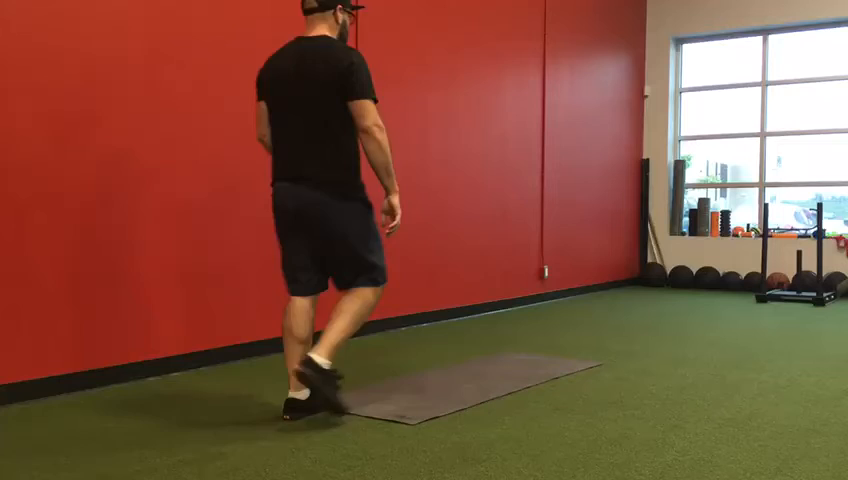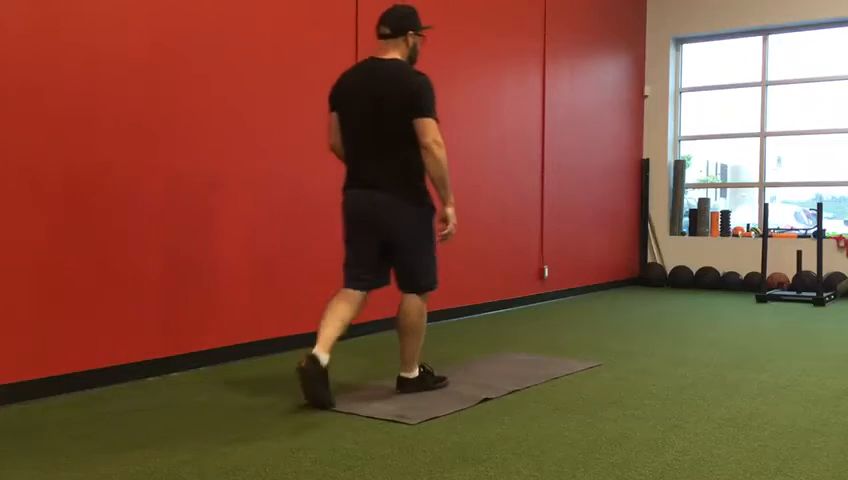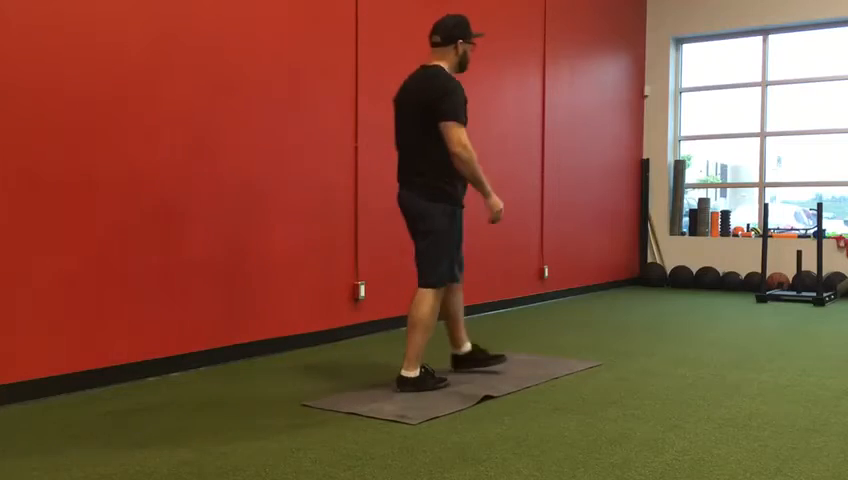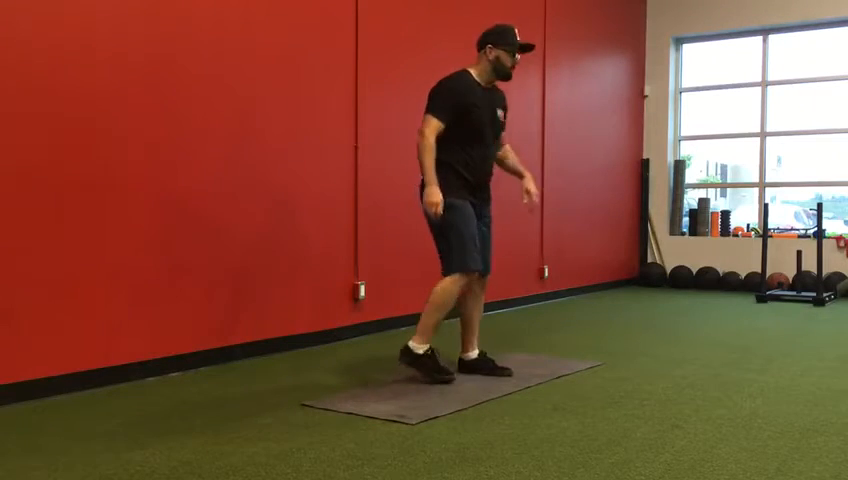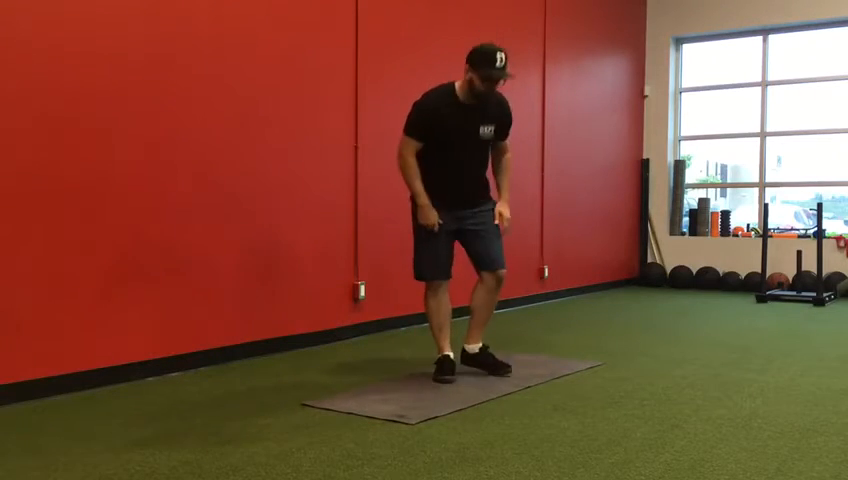
dt=0.5s
person 1, frame 1
left shoulder: (273, 65)
right shoulder: (347, 60)
left elbow: (265, 134)
right elbow: (370, 129)
right wrist: (392, 191)
left hip: (288, 192)
right hip: (337, 194)
left knee: (301, 291)
right knee: (369, 281)
left ankle: (298, 394)
right ankle: (319, 360)
person 1, frame 2
left shoulder: (346, 81)
right shoulder: (414, 82)
left elbow: (335, 142)
right elbow: (432, 145)
right wrist: (447, 202)
left hip: (358, 197)
right hip: (405, 201)
left knee: (356, 287)
right knee: (417, 288)
left ankle: (318, 357)
right ankle: (411, 374)
person 1, frame 3
left shoulder: (413, 84)
right shoulder: (447, 87)
left elbow: (418, 144)
right elbow: (459, 148)
right wrist: (489, 194)
left hip: (418, 193)
right hip: (435, 200)
left knee: (451, 275)
right knee: (434, 283)
left ankle: (463, 350)
right ankle: (411, 372)
person 1, frame 4
left shoulder: (497, 97)
right shoulder: (454, 87)
left elbow: (499, 146)
right elbow: (427, 135)
left wrist: (524, 174)
right wrist: (431, 186)
left hip: (478, 197)
right hip: (450, 195)
left knee: (479, 276)
right knee: (463, 272)
left ankle: (470, 355)
right ankle: (417, 346)
person 1, frame 5
left shoulder: (500, 107)
right shoulder: (432, 104)
left elbow: (501, 154)
right elbow: (406, 154)
left wrist: (503, 198)
right wrist: (423, 205)
left hip: (478, 205)
right hip: (435, 206)
left knee: (495, 273)
right knee: (437, 280)
left ankle: (474, 348)
right ankle: (445, 355)
